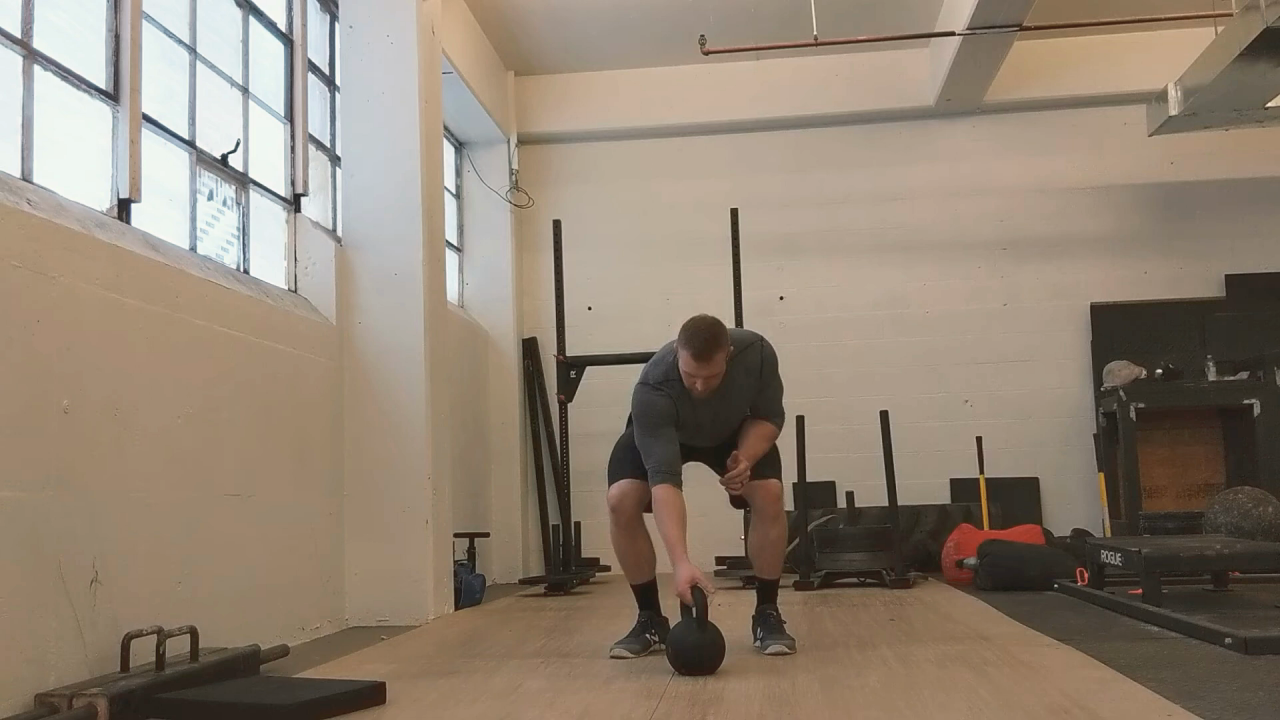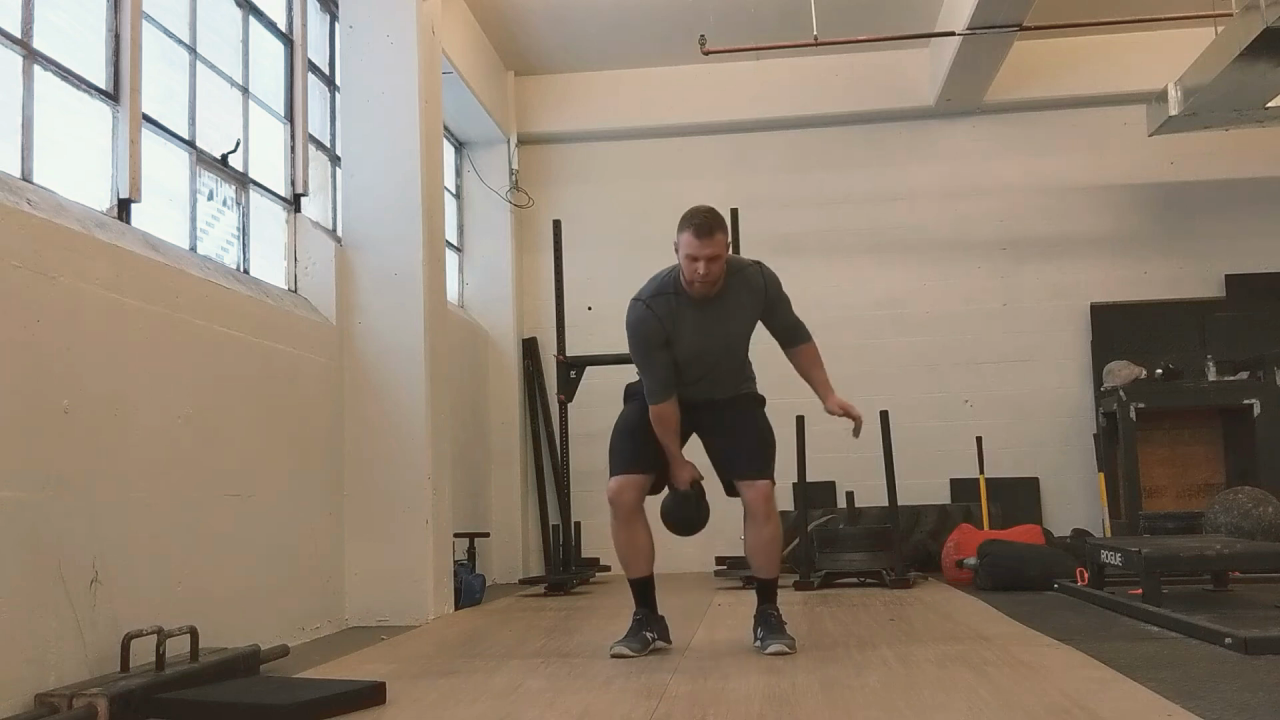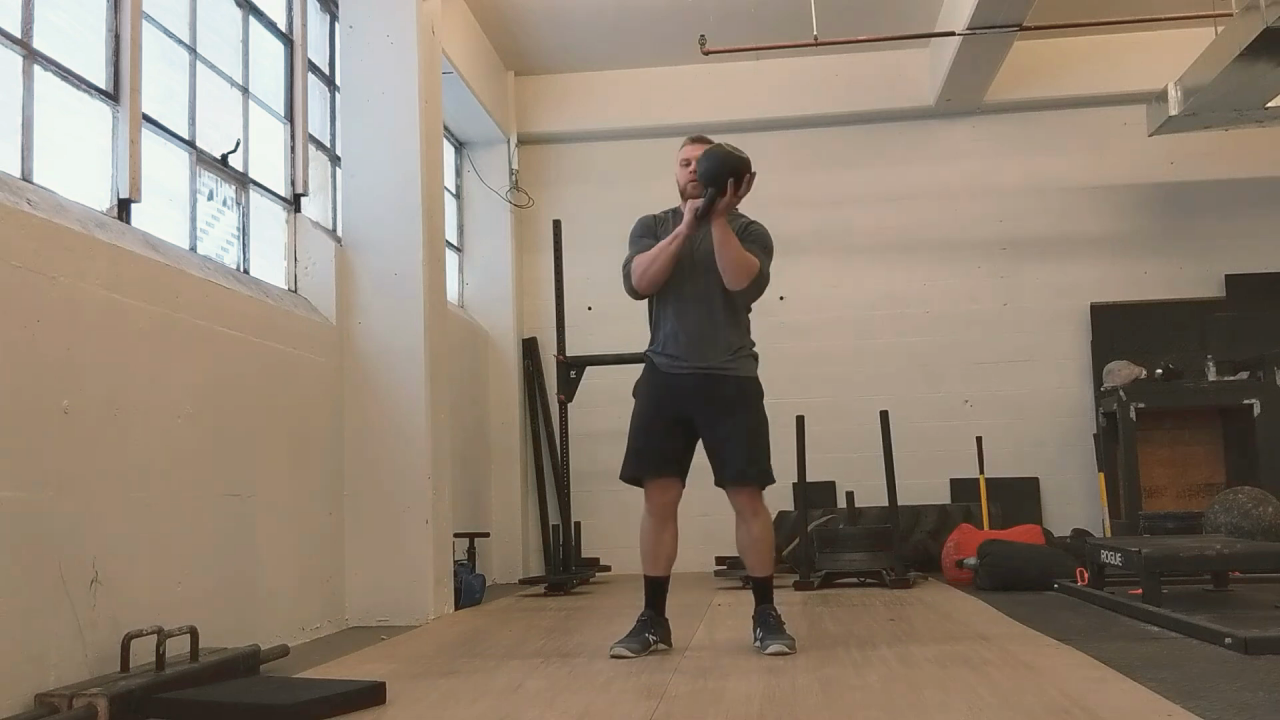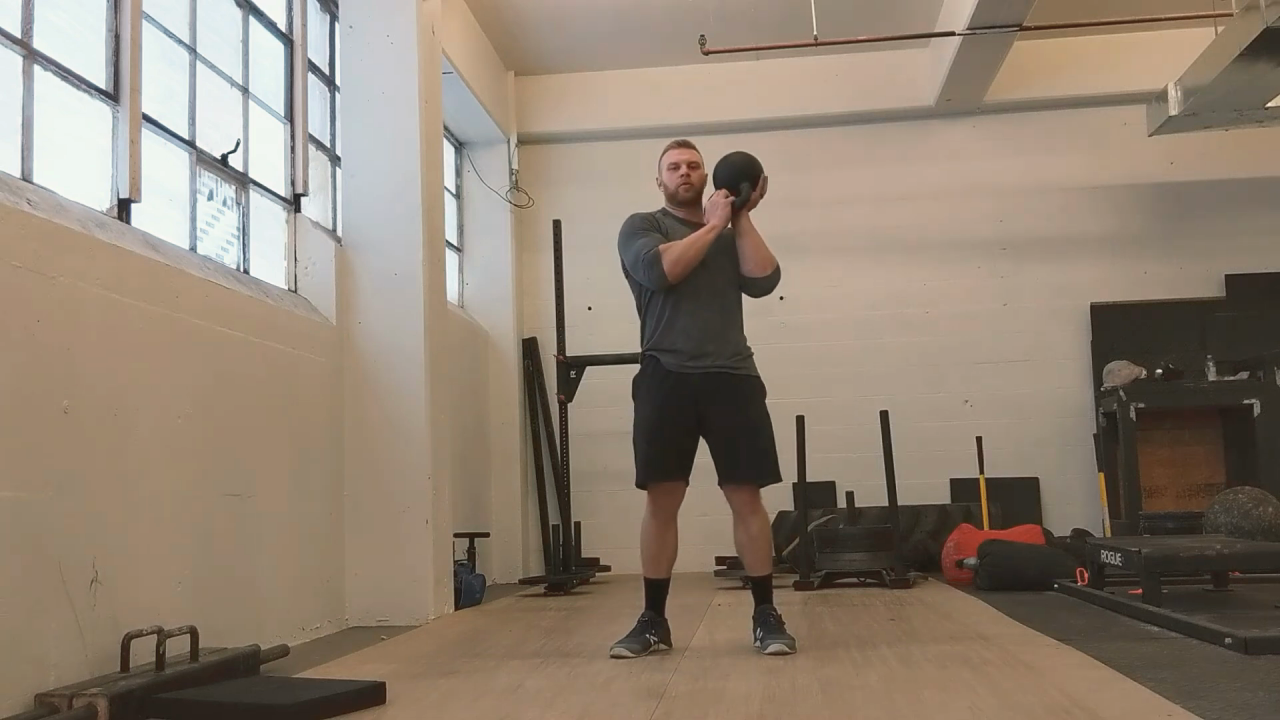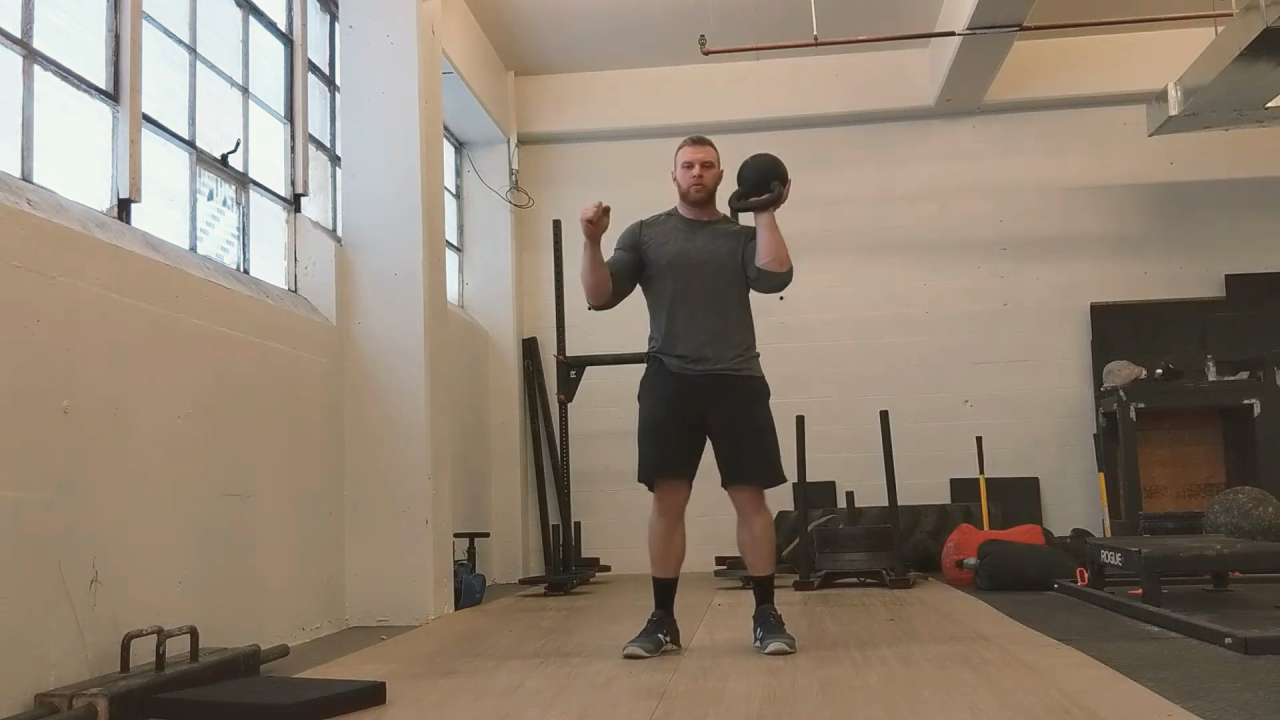
dt=1s
person 1, frame 1
left shoulder: (756, 353)
right shoulder: (652, 388)
left elbow: (770, 416)
right elbow: (664, 480)
left wrist: (746, 457)
right wrist: (681, 561)
left hip: (734, 430)
right hip: (661, 433)
left knee: (769, 493)
right knee: (621, 500)
left ankle: (767, 615)
right ankle: (650, 620)
person 1, frame 2
left shoulder: (757, 281)
right shoulder: (647, 308)
left elbow: (794, 338)
right elbow: (660, 394)
left wrist: (826, 395)
right wrist: (676, 462)
left hip: (732, 397)
right hip: (659, 399)
left knee: (759, 495)
right knee: (622, 493)
left ankle: (768, 616)
right ankle: (648, 620)
person 1, frame 3
left shoulder: (749, 232)
right shoulder: (652, 227)
left elbow: (745, 287)
right elbow: (637, 282)
left wrist: (720, 220)
right wrist: (685, 227)
left hip: (730, 380)
right hip: (665, 379)
left knee: (748, 497)
right knee: (659, 498)
left ankle: (766, 616)
right ankle: (653, 621)
person 1, frame 4
left shoulder: (732, 235)
right shoulder: (641, 226)
left elbow: (763, 281)
right elbow: (662, 269)
left wrist: (743, 217)
right wrist: (712, 225)
left hip: (732, 378)
right hip: (666, 379)
left knee: (746, 496)
right knee: (661, 499)
left ankle: (765, 614)
right ankle: (653, 620)
person 1, frame 5
left shoulder: (743, 236)
right shoulder: (646, 233)
left elbow: (774, 277)
right elbow: (599, 297)
left wrist: (766, 213)
right wrist: (591, 241)
left hip: (736, 380)
right hip: (670, 381)
left knee: (750, 496)
right knee: (667, 498)
left ankle: (766, 615)
right ankle: (663, 619)
